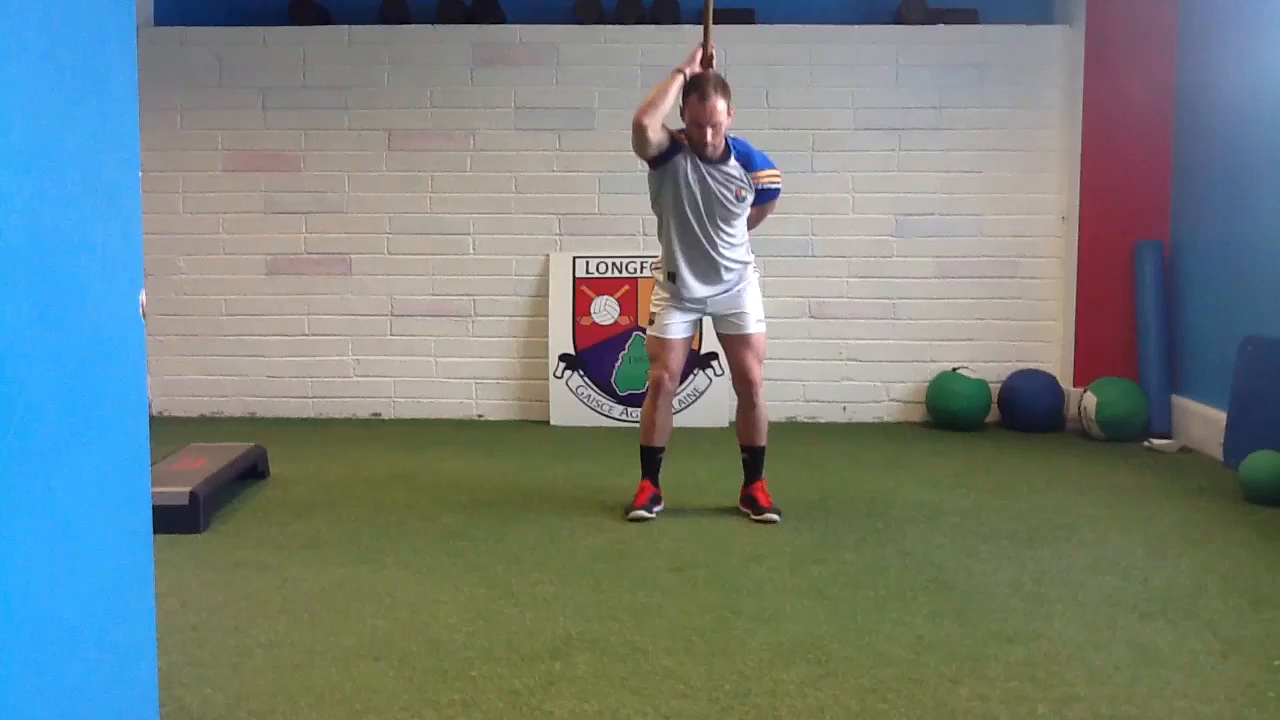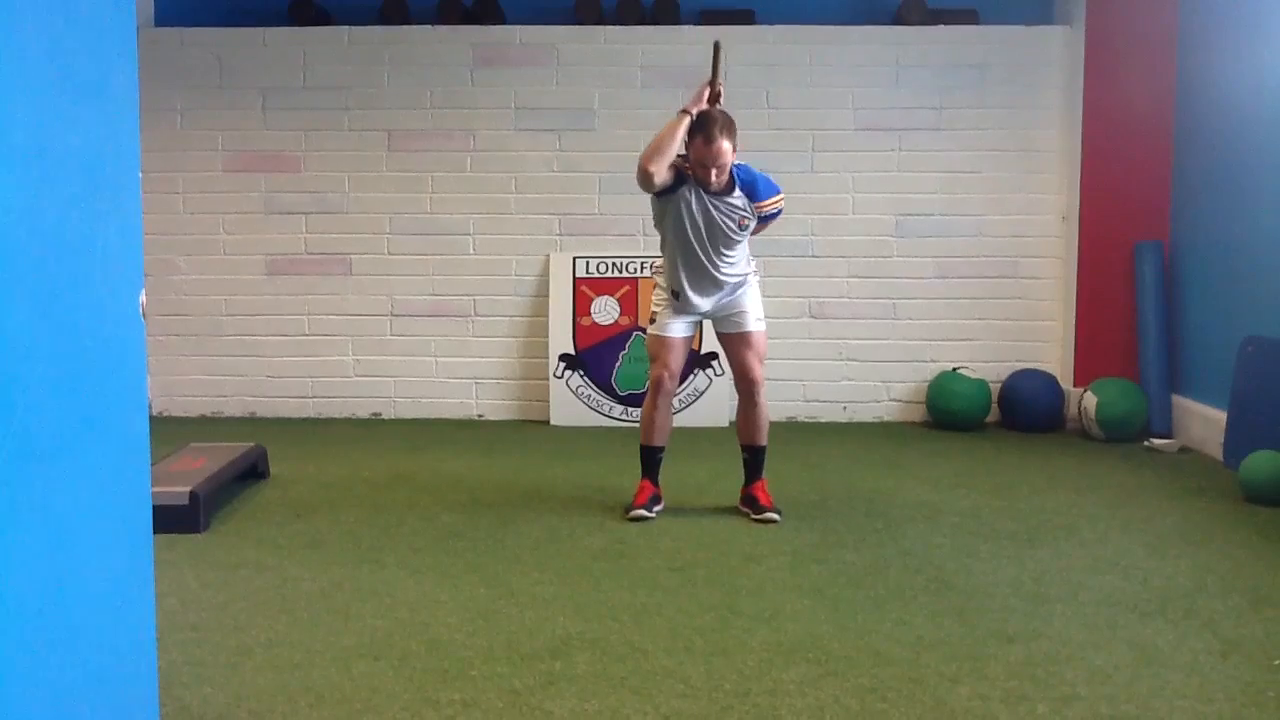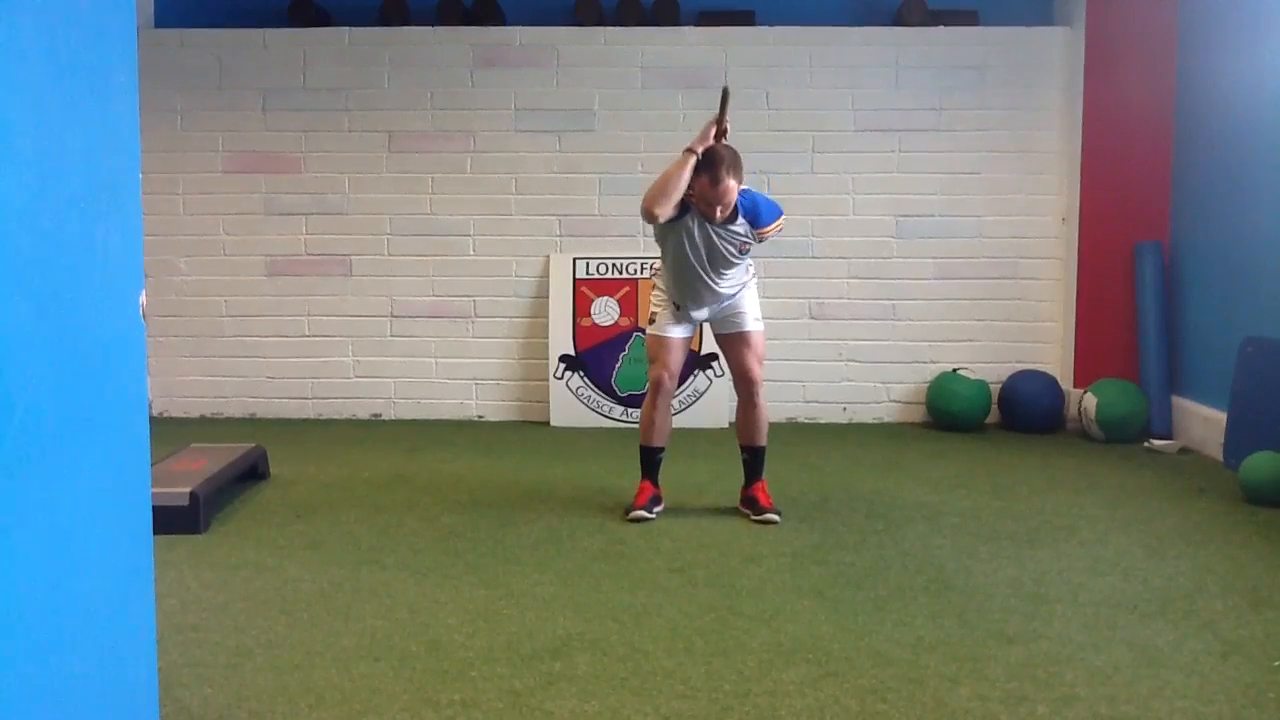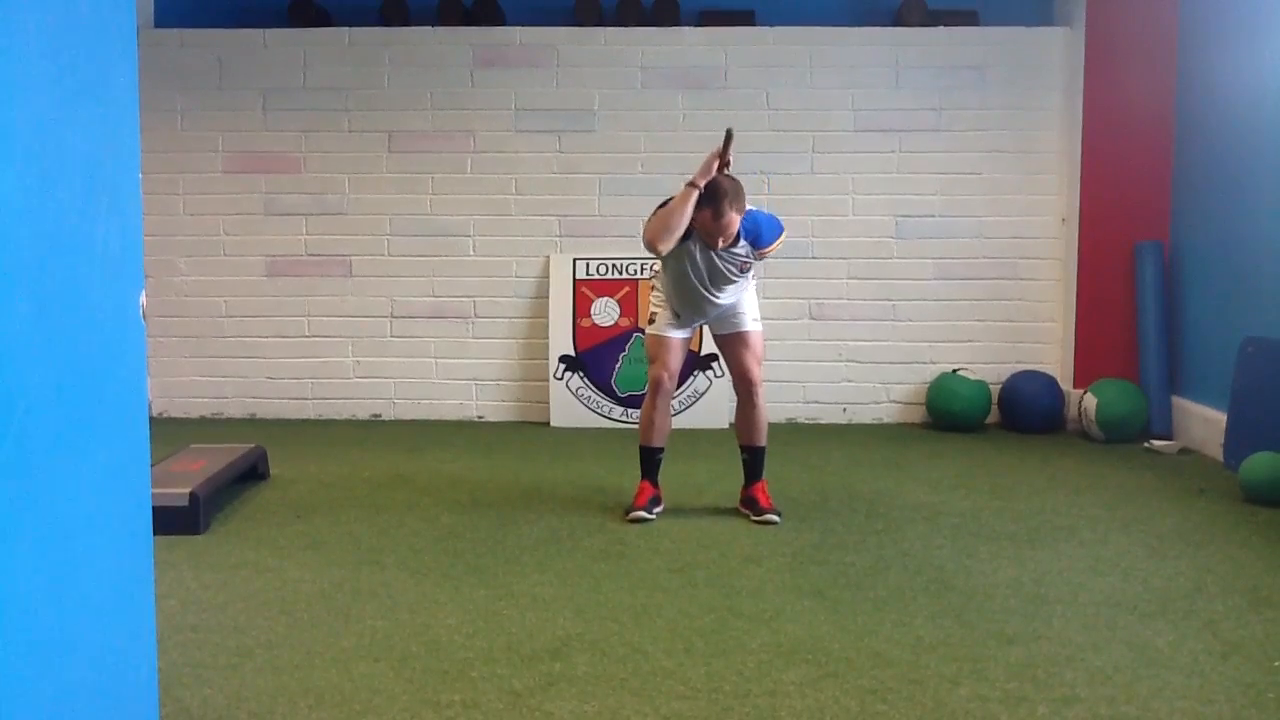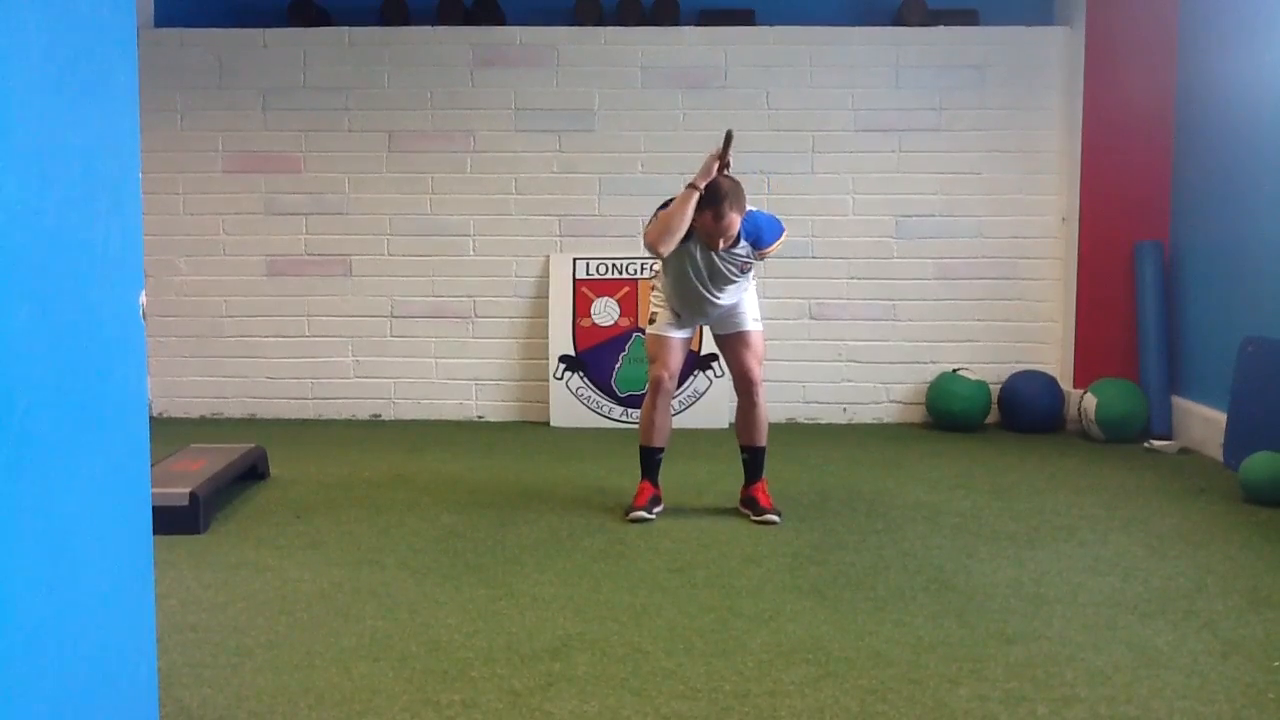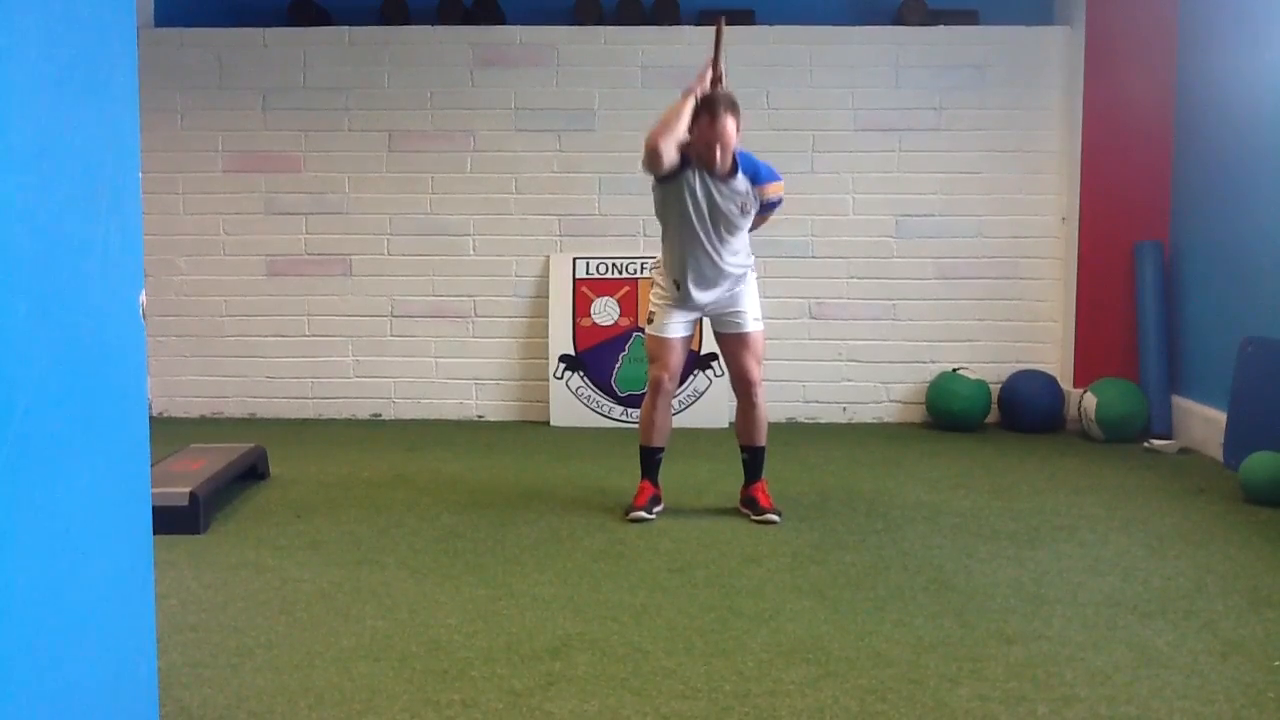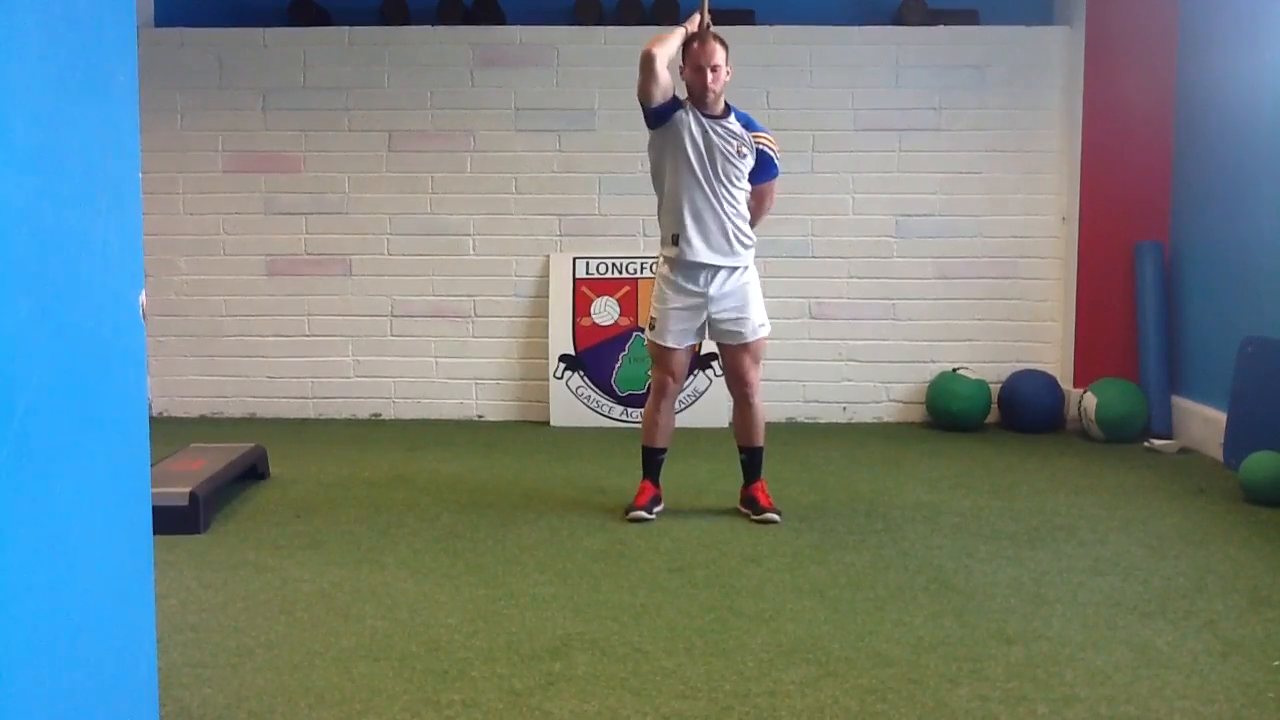
dt=0.3s
person 1, frame 1
left shoulder: (753, 163)
right shoulder: (668, 152)
right elbow: (642, 124)
right wrist: (684, 71)
left hip: (735, 285)
right hip: (676, 285)
left knee: (750, 383)
right knee: (662, 381)
left ankle: (754, 486)
right ankle: (649, 485)
person 1, frame 2
left shoulder: (757, 188)
right shoulder: (672, 178)
right elbow: (647, 169)
right wrist: (689, 111)
left hip: (735, 288)
right hip: (677, 290)
left knee: (752, 381)
right knee: (662, 381)
left ankle: (754, 486)
right ankle: (649, 485)
person 1, frame 3
left shoulder: (759, 211)
right shoulder: (675, 201)
right elbow: (652, 211)
right wrist: (694, 150)
left hip: (734, 294)
right hip: (675, 294)
left knee: (751, 381)
right knee: (661, 381)
left ankle: (754, 487)
right ankle: (649, 486)
person 1, frame 4
left shoulder: (760, 229)
right shoulder: (676, 217)
right elbow: (655, 243)
right wrist: (697, 182)
left hip: (733, 299)
right hip: (675, 299)
left knee: (751, 383)
right knee: (660, 383)
left ankle: (754, 488)
right ankle: (648, 487)
person 1, frame 5
left shoulder: (760, 230)
right shoulder: (676, 218)
right elbow: (657, 246)
right wrist: (697, 184)
left hip: (733, 300)
right hip: (676, 301)
left knee: (751, 383)
right knee: (661, 382)
left ankle: (754, 488)
right ankle: (648, 487)
person 1, frame 6
left shoulder: (758, 176)
right shoulder: (674, 163)
right elbow: (655, 147)
right wrist: (693, 93)
left hip: (734, 287)
right hip: (676, 288)
left knee: (750, 384)
right knee: (661, 383)
left ankle: (754, 487)
right ankle: (649, 486)
person 1, frame 7
left shoulder: (752, 134)
right shoulder: (668, 118)
left elbow: (765, 197)
right elbow: (651, 59)
right wrist: (686, 29)
left hip: (737, 275)
right hip: (679, 274)
left knee: (746, 385)
right knee: (665, 384)
left ankle: (753, 488)
right ankle: (650, 487)
